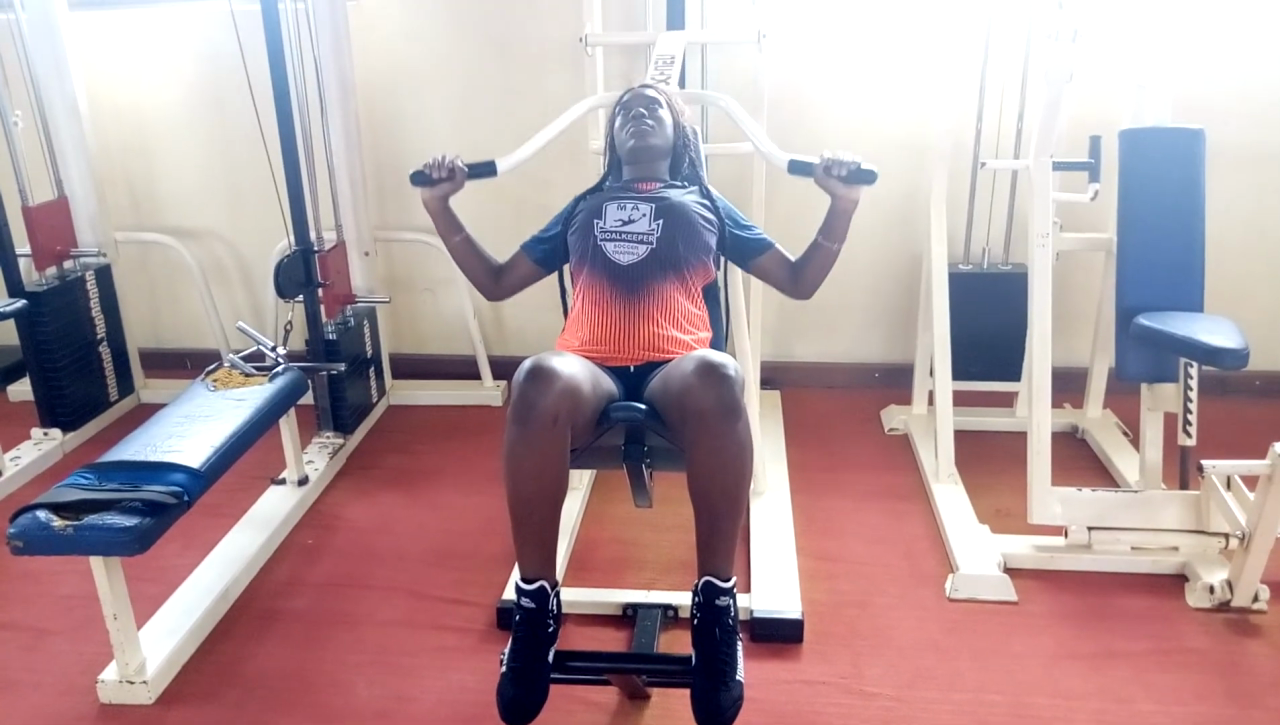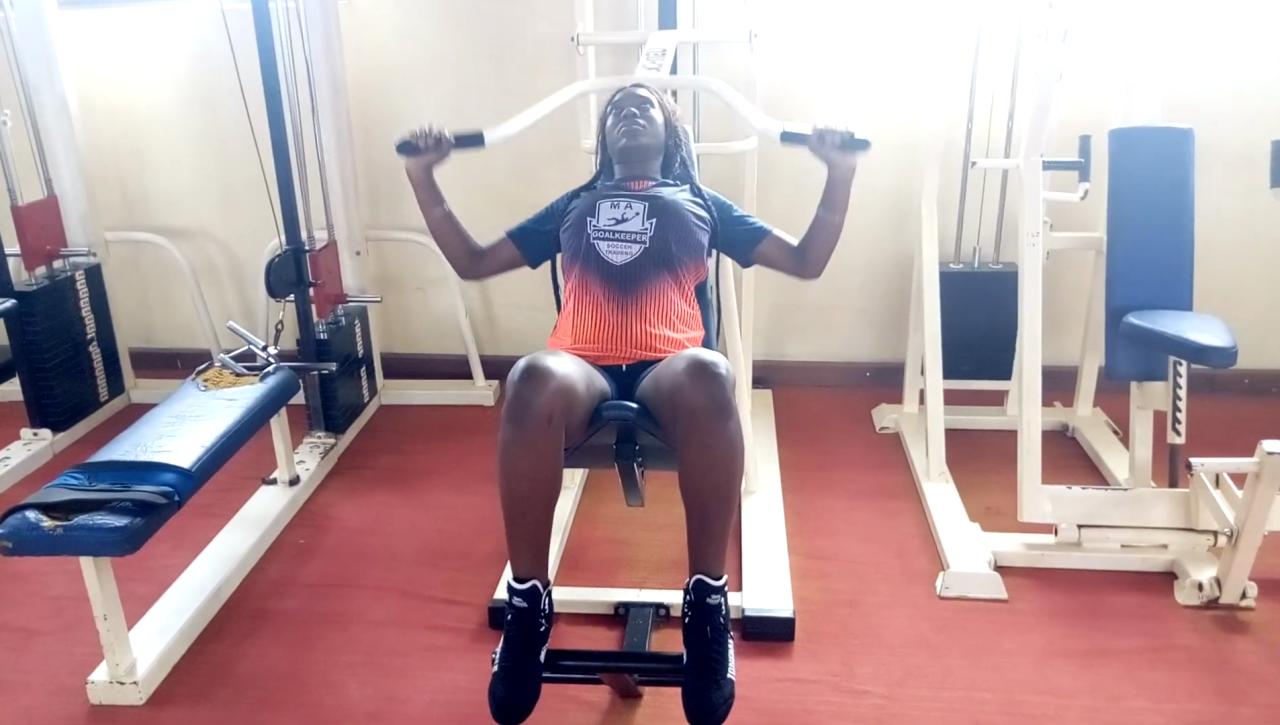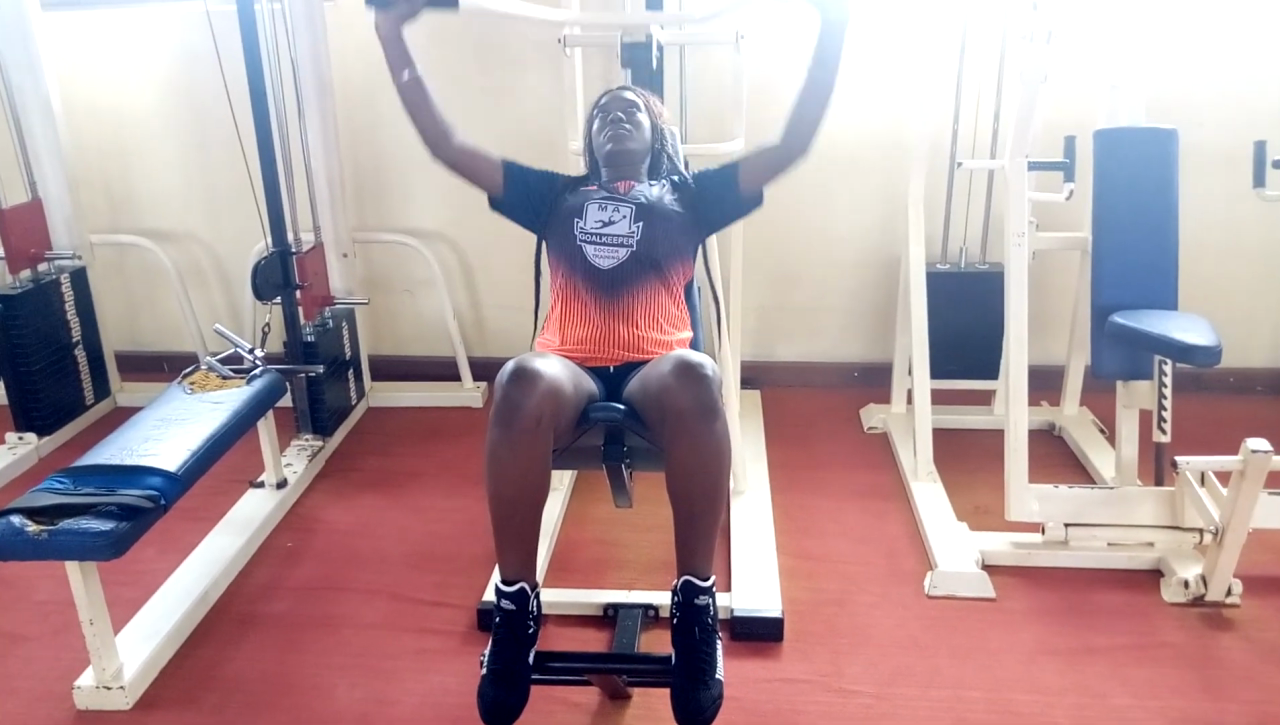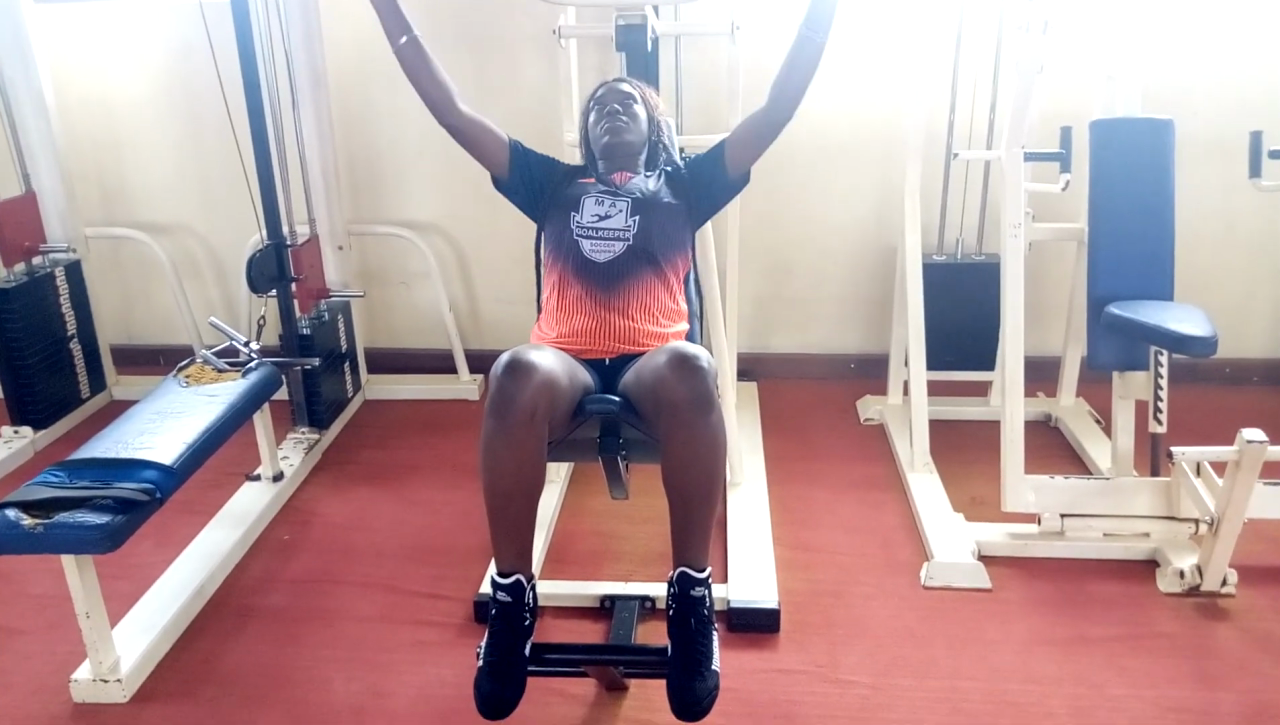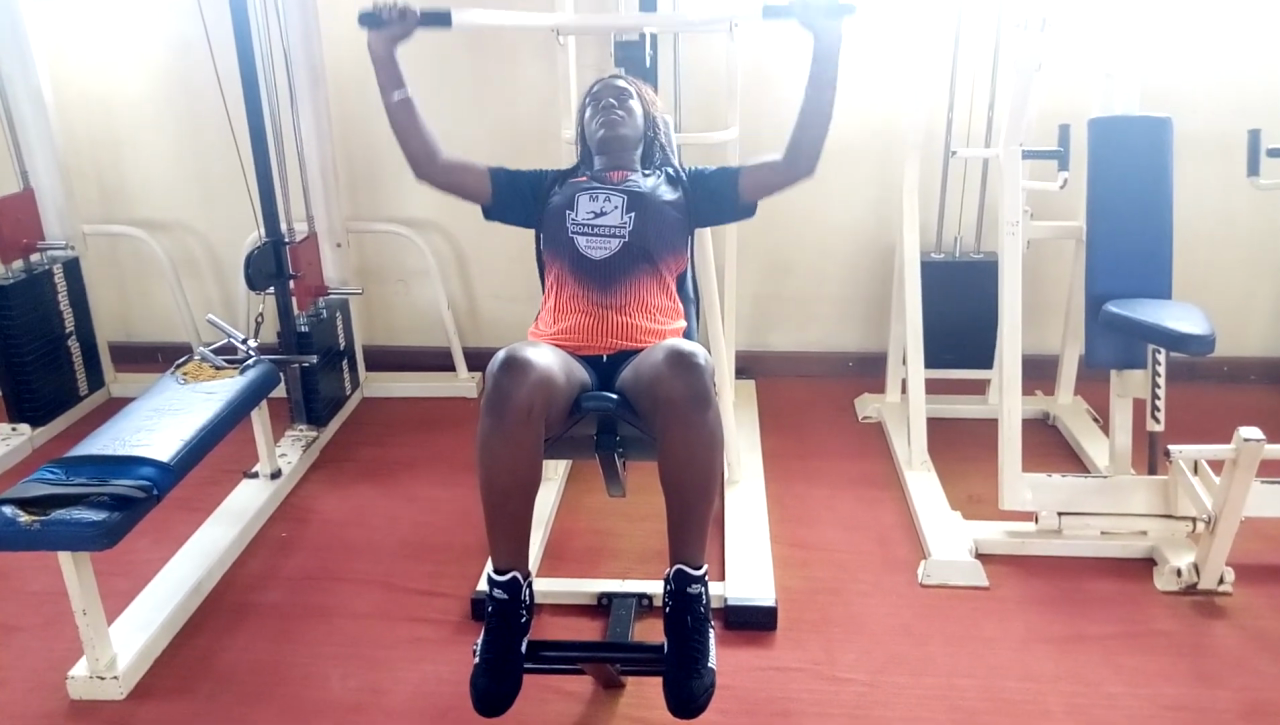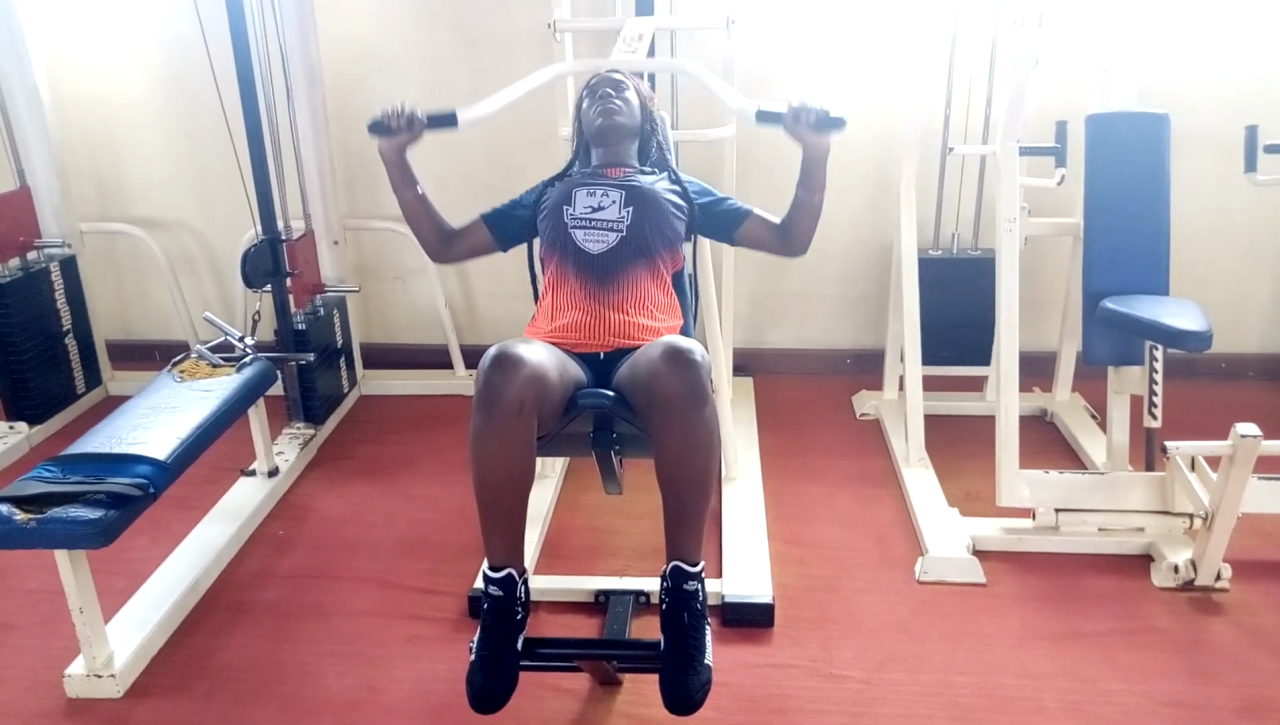
dt=0.3s
person 1, frame 1
left shoulder: (707, 204)
right shoulder: (583, 207)
left elbow: (800, 281)
right elbow: (495, 282)
left wrist: (841, 205)
right wrist: (441, 207)
left hip: (676, 368)
right hip: (589, 368)
left knee: (717, 377)
right knee: (538, 380)
left ankle: (716, 603)
right ankle: (536, 603)
person 1, frame 2
left shoulder: (700, 202)
right shoulder: (574, 204)
left elbow: (806, 262)
right elbow: (473, 264)
left wrist: (838, 178)
right wrist: (425, 179)
left hip: (668, 367)
right hip: (583, 367)
left knee: (708, 375)
right knee: (533, 379)
left ankle: (707, 601)
right ankle: (528, 602)
person 1, frame 3
left shoulder: (690, 198)
right shoulder: (554, 198)
left elbow: (794, 142)
right elbow: (444, 144)
left hip: (656, 370)
right hip: (568, 369)
left knee: (695, 379)
right knee: (521, 382)
left ankle: (695, 604)
right ankle: (515, 605)
person 1, frame 4
left shoulder: (685, 187)
right shoulder: (553, 187)
left elbow: (778, 110)
right elbow: (452, 112)
left hip: (652, 361)
right hip: (565, 360)
left knee: (690, 370)
right knee: (516, 374)
left ankle: (691, 596)
right ankle: (512, 597)
person 1, frame 5
left shoulder: (683, 187)
right shoulder: (549, 189)
left elbow: (797, 164)
right elbow: (431, 166)
right wrist: (386, 62)
left hip: (650, 360)
right hip: (563, 359)
left knee: (687, 366)
right knee: (513, 372)
left ankle: (688, 595)
right ankle: (508, 595)
person 1, frame 6
left shoulder: (679, 190)
right shoulder: (549, 193)
left elbow: (792, 239)
right elbow: (442, 245)
left wrist: (814, 152)
right wrist: (397, 159)
left hip: (645, 353)
right hip: (560, 353)
left knee: (684, 362)
right knee: (505, 366)
left ankle: (684, 590)
right ankle: (504, 591)
